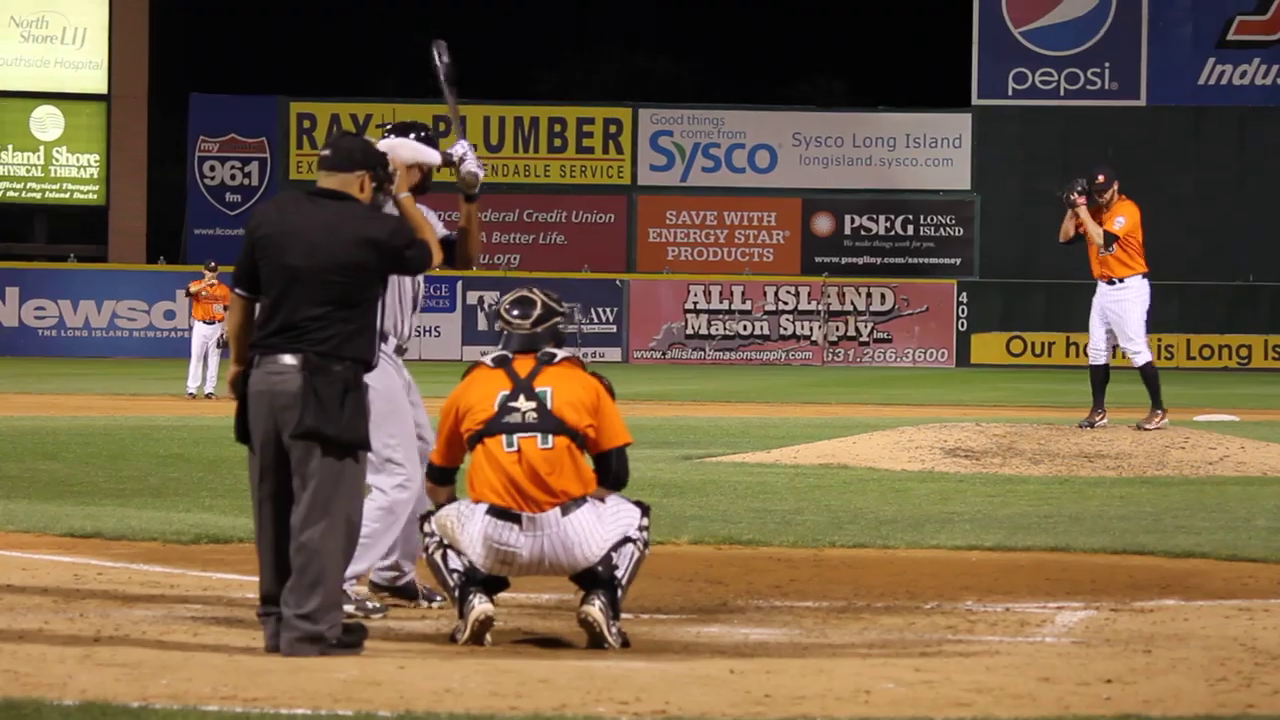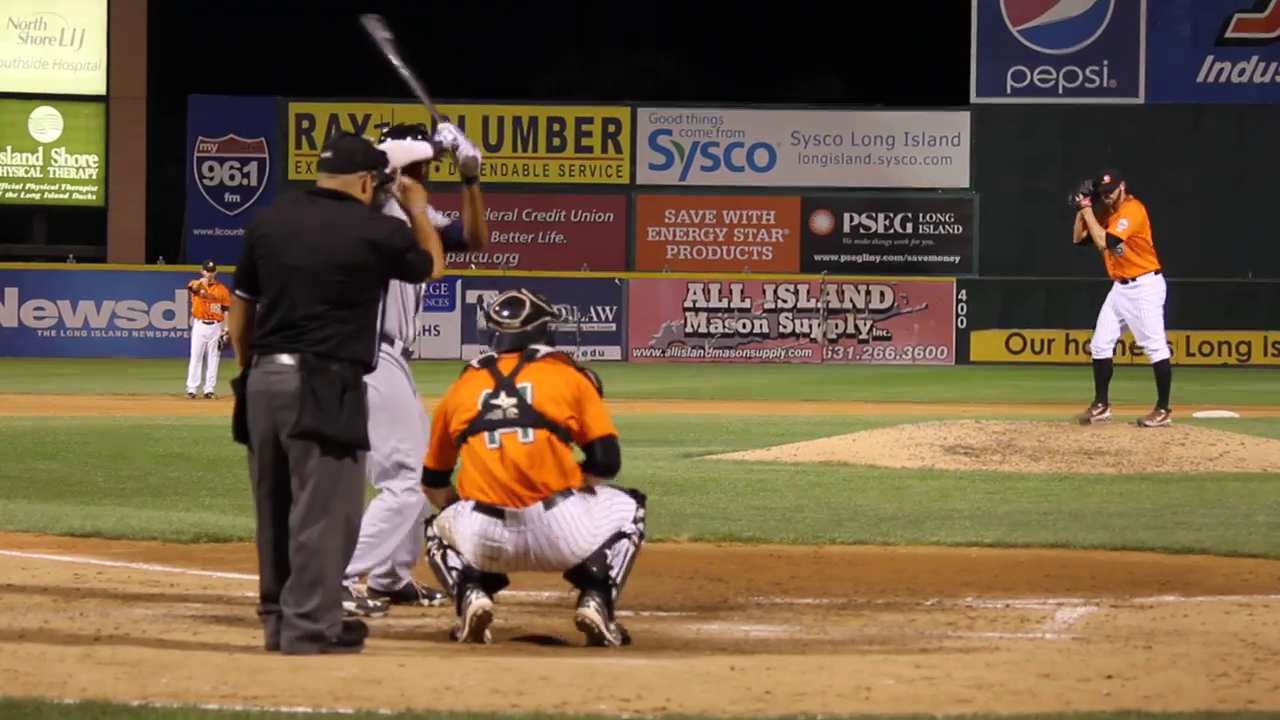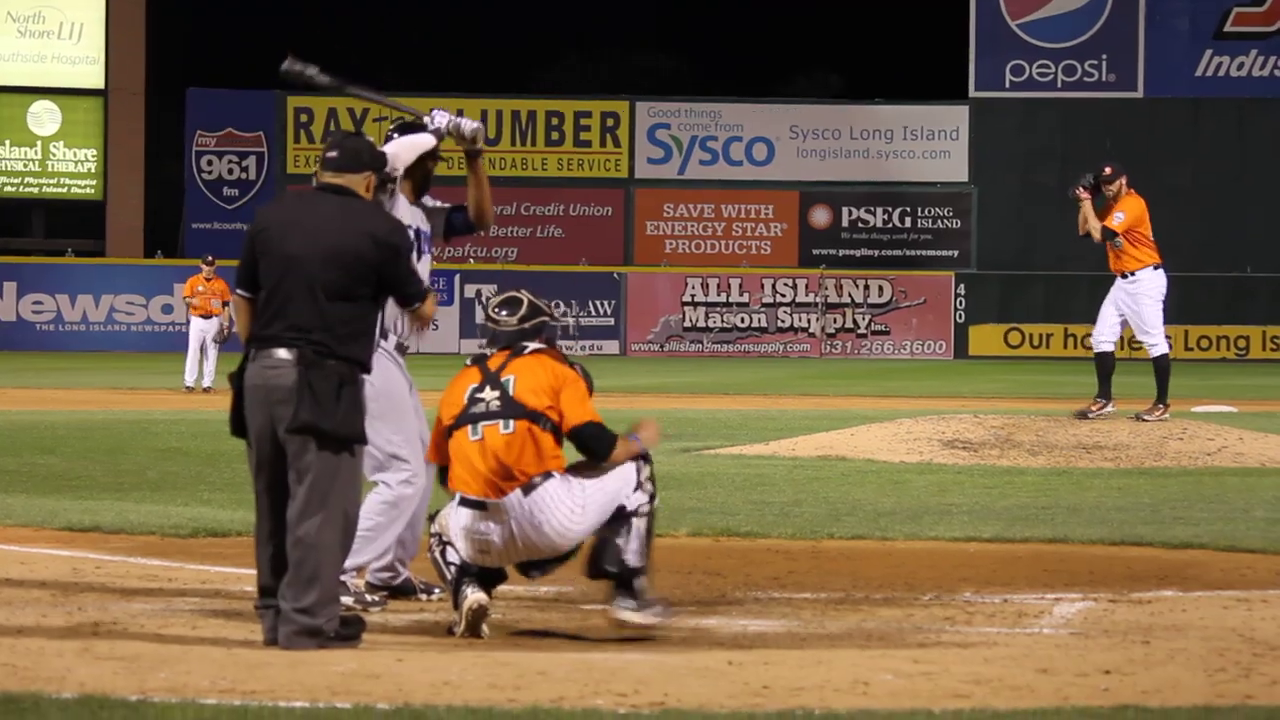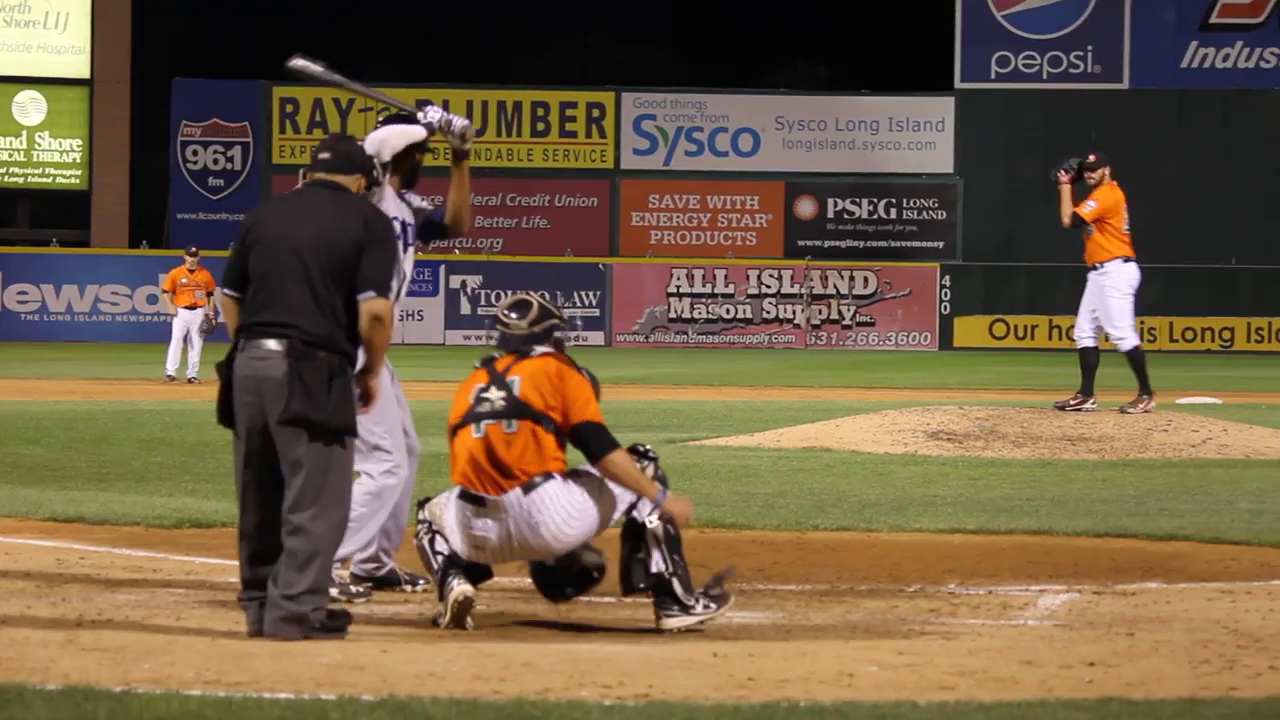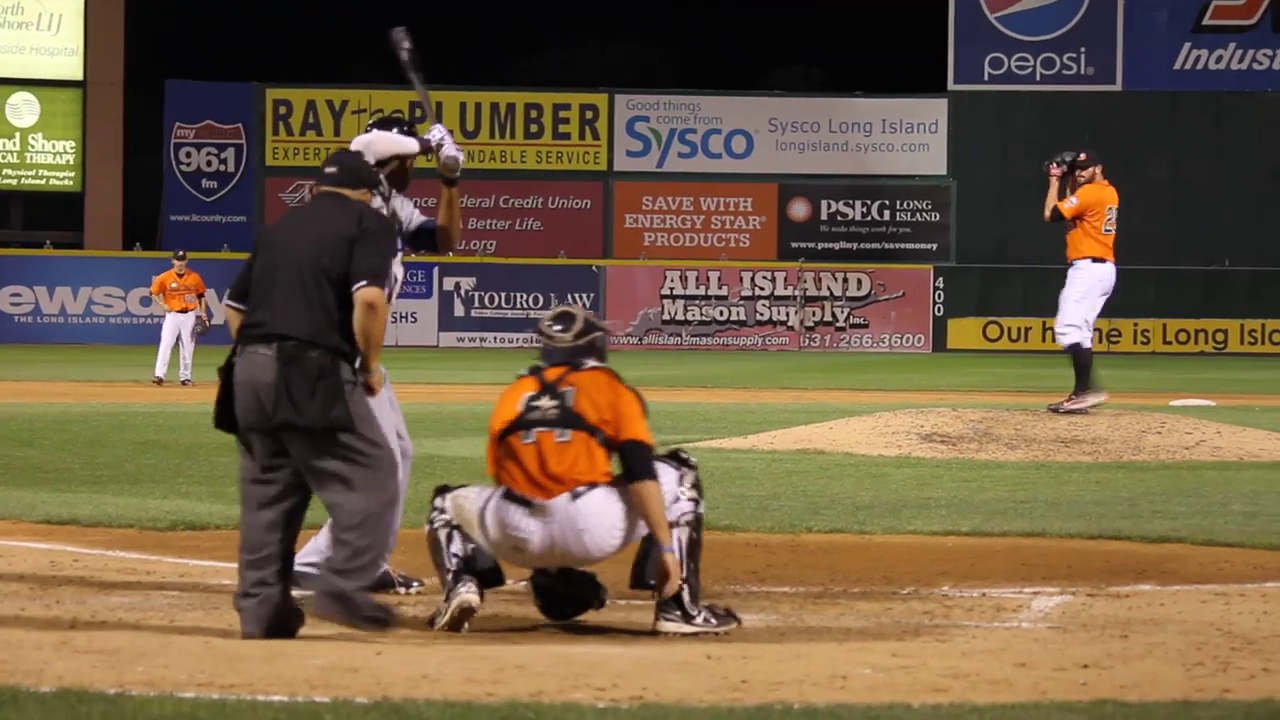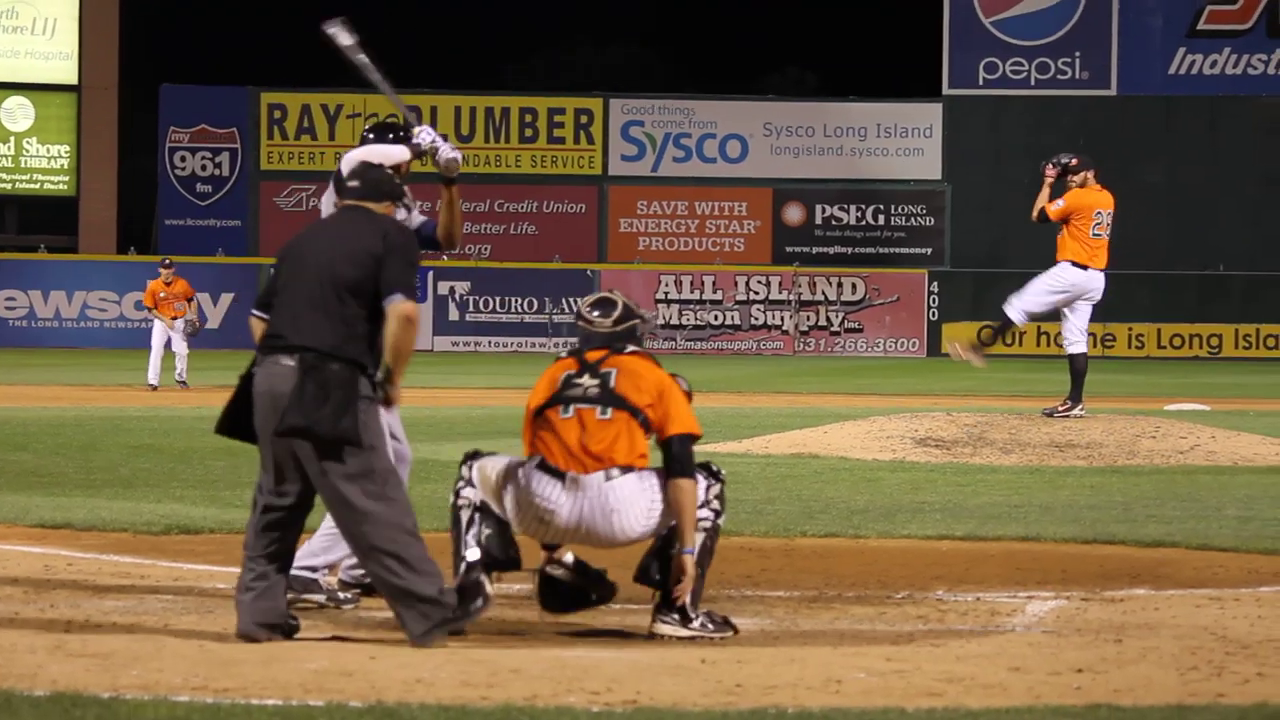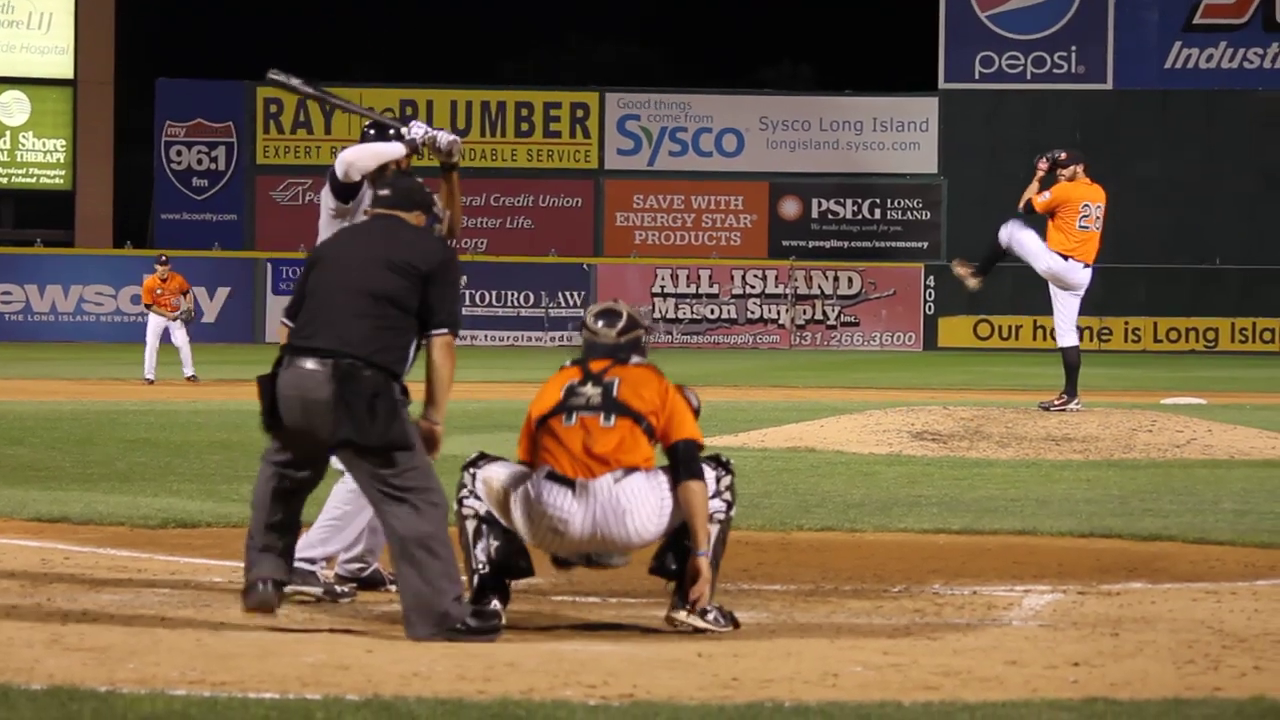
dt=0.2s
person 1, frame 1
left shoulder: (269, 216)
right shoulder: (378, 229)
left elbow: (241, 299)
right elbow: (429, 254)
left wrist: (238, 361)
right wrist: (403, 197)
left hip: (265, 378)
right hip: (328, 384)
left knee: (274, 506)
right knee: (324, 511)
left ankle: (277, 619)
right ankle: (310, 628)
person 1, frame 2
left shoulder: (269, 217)
right shoulder: (379, 231)
left elbow: (242, 301)
right elbow: (433, 265)
left wrist: (245, 362)
right wrist: (416, 208)
left hip: (264, 377)
right hip: (326, 384)
left knee: (275, 505)
right knee: (324, 510)
left ankle: (278, 618)
right ankle: (310, 626)
person 1, frame 3
left shoulder: (271, 215)
right shoulder: (381, 228)
left elbow: (244, 301)
right elbow: (422, 309)
right wrist: (424, 300)
left hip: (262, 372)
right hip: (324, 379)
left knee: (273, 501)
right knee: (322, 505)
left ankle: (276, 613)
right ankle: (308, 621)
person 1, frame 4
left shoulder: (264, 214)
right shoulder: (368, 219)
left elbow: (231, 298)
right elbow: (375, 310)
right wrist: (371, 373)
left hip: (250, 364)
right hip: (313, 371)
left knee: (259, 495)
right knee: (316, 499)
left ankle: (260, 604)
right ankle: (295, 609)
person 1, frame 5
left shoulder: (278, 225)
right shoulder: (371, 222)
left elbow: (236, 308)
right elbow: (370, 301)
right wrist: (370, 364)
left hip: (251, 368)
right hip: (313, 372)
left knee: (266, 494)
right knee: (371, 475)
left ankle: (261, 607)
right ankle: (343, 589)
person 1, frame 6
left shoulder: (302, 238)
right shoulder: (394, 235)
left elbow: (259, 320)
right elbow: (402, 314)
right wrist: (392, 379)
left hip: (270, 378)
right hip: (334, 385)
left knee: (278, 498)
right knee: (372, 501)
left ankle: (261, 607)
right ankle: (429, 611)
person 1, frame 7
left shoulder: (331, 244)
right shoulder: (434, 250)
left elbow: (290, 324)
right elbow: (442, 339)
right wrist: (433, 415)
left hip: (293, 379)
right hip: (360, 388)
left knee: (284, 473)
right knee: (415, 498)
left ankle: (265, 573)
right ankle: (439, 617)
person 2, frame 1
left shoulder: (420, 214)
left elbow: (464, 256)
right elbow: (384, 150)
left wrist: (469, 194)
right wrist: (440, 155)
left hip: (386, 355)
left knee: (423, 461)
right knee: (396, 478)
left ankle: (393, 569)
person 2, frame 2
left shoulder: (420, 215)
right shoulder: (373, 202)
left elbow: (474, 238)
right elbow: (381, 155)
left wrist: (470, 176)
right wrist: (436, 143)
left hip: (390, 358)
left knee: (423, 470)
right knee: (407, 479)
left ankle: (391, 577)
right ankle: (337, 581)
person 2, frame 3
left shoulder: (425, 213)
right shoulder: (376, 196)
left elbow: (480, 219)
right elbow: (389, 155)
left wrist: (473, 153)
right wrist: (434, 132)
left hip: (387, 353)
left knee: (420, 463)
right knee: (401, 474)
left ankle: (389, 572)
right ankle: (334, 575)
person 2, frame 4
left shoulder: (408, 206)
right shoulder: (365, 187)
left elbow: (455, 223)
right elbow: (376, 142)
left wrist: (460, 153)
right wrist: (423, 126)
left knee: (404, 453)
right knee: (384, 464)
left ankle: (373, 563)
person 2, frame 5
left shoulder: (398, 207)
left elbow: (444, 240)
right elbow: (364, 146)
left wrist: (449, 179)
right wrist: (421, 143)
left knee: (396, 454)
right ankle: (308, 569)
person 2, frame 6
left shoulder: (397, 210)
left elbow: (447, 238)
right elbow: (356, 161)
left wrist: (449, 179)
right wrist: (414, 146)
left knee: (395, 457)
left ankle: (361, 569)
right ankle: (304, 572)
person 2, frame 7
right shoulder: (347, 191)
right elbow: (349, 161)
left wrist: (448, 168)
right wrist: (409, 143)
left ankle: (358, 563)
right ankle: (302, 564)
person 3, frame 1
left shoulder: (470, 385)
right shoulder: (585, 381)
left elbow: (437, 487)
right elbow: (615, 475)
left wrist: (467, 518)
left hip: (494, 539)
right hip: (572, 538)
left knee: (436, 525)
right knee: (634, 517)
left ankle: (473, 600)
right ankle: (602, 600)
person 3, frame 2
left shoulder: (461, 386)
right shoulder: (568, 375)
left elbow: (434, 485)
right elbow: (606, 462)
left hip: (486, 537)
right hip: (562, 531)
left knee: (440, 529)
right knee: (630, 508)
left ankle: (471, 596)
right ankle: (597, 600)
person 3, frame 3
left shoulder: (458, 384)
right shoulder: (554, 368)
left elbow: (448, 475)
right elbow: (599, 448)
right wrist: (639, 441)
left hip: (481, 533)
right hip: (551, 514)
left knee: (444, 528)
right knee: (632, 471)
left ankle: (469, 590)
right ankle: (629, 595)
person 3, frame 4
left shoulder: (471, 383)
right shoulder: (560, 371)
right elbow: (599, 447)
right wrist: (661, 499)
left hip: (481, 531)
right hip: (548, 513)
left knee: (431, 516)
right knee: (639, 467)
left ankle: (454, 581)
right ankle: (676, 603)
person 3, frame 5
left shoulder: (515, 393)
right shoulder: (609, 387)
right elbow: (639, 472)
left wrist: (542, 561)
right wrist: (667, 549)
left hip: (519, 530)
right hip: (591, 525)
left knee: (446, 505)
right knee: (679, 474)
left ankle: (463, 586)
right ankle: (679, 609)
person 3, frame 6
left shoulder: (552, 374)
right shoulder: (655, 376)
right elbow: (680, 467)
left wrist: (553, 553)
right wrist: (687, 549)
left hip: (545, 503)
right hip: (617, 509)
left knee: (475, 474)
right knee: (706, 485)
right ankle: (677, 612)
person 3, frame 7
left shoulder: (555, 383)
right shoulder: (657, 385)
left elbow: (532, 467)
right elbow: (688, 471)
right wrist: (701, 551)
left hip: (554, 514)
right hip: (625, 512)
left knee: (479, 479)
right knee: (716, 478)
left ankle: (488, 600)
right ankle: (691, 603)
person 4, frame 1
left shoulder: (1128, 210)
right shoulder: (1093, 211)
left elbow: (1101, 239)
right elbow: (1065, 237)
left wrist: (1083, 208)
right wrist: (1073, 208)
left hip: (1130, 288)
right hip: (1104, 289)
left knee: (1136, 349)
right knee: (1097, 351)
left ankle: (1158, 410)
right ankle: (1099, 409)
person 4, frame 2
left shoulder: (1133, 210)
right shoulder: (1105, 212)
left elbow: (1104, 242)
right elbow: (1079, 238)
left wrist: (1088, 211)
right wrist: (1082, 210)
left hip: (1145, 286)
right hip: (1120, 287)
left knee: (1155, 345)
right knee: (1101, 344)
left ankle: (1163, 409)
right ankle: (1101, 404)
person 4, frame 3
left shoulder: (1132, 205)
right shoulder: (1113, 206)
left elbow: (1099, 235)
right elbow: (1084, 231)
left wrist: (1087, 202)
right wrist: (1084, 203)
left hip: (1145, 280)
right hip: (1123, 282)
left knee: (1154, 340)
right knee: (1102, 337)
left ankle: (1162, 404)
right ankle: (1103, 399)
person 4, frame 4
left shoulder: (1107, 195)
right shoulder: (1100, 195)
left elbow: (1069, 221)
right elbow: (1072, 217)
left wrist: (1065, 188)
right wrist: (1067, 187)
left hip: (1117, 272)
right hip: (1100, 274)
left knee: (1122, 333)
right knee: (1084, 332)
left ankle: (1145, 393)
right ankle: (1086, 395)
person 4, frame 5
left shoulder: (1089, 192)
right shoulder: (1108, 192)
left elbow: (1050, 215)
right elbow: (1068, 208)
left wrist: (1054, 181)
right wrist: (1065, 180)
left hip: (1088, 270)
right hip: (1101, 269)
left knee: (1067, 329)
right knee: (1079, 332)
left ankle: (1090, 388)
right ankle: (1080, 394)
person 4, frame 6
left shoulder: (1077, 197)
right shoulder: (1107, 198)
left elbow: (1037, 215)
left wrist: (1048, 183)
right wrist: (1053, 181)
left hip: (1071, 273)
right hip: (1095, 279)
left knee: (1018, 305)
right knee: (1076, 338)
left ankle: (978, 348)
right ankle: (1074, 401)
person 4, frame 7
left shoulder: (1065, 189)
right shoulder: (1099, 193)
left elbow: (1024, 207)
left wrist: (1038, 177)
right wrist: (1056, 176)
left hip: (1057, 263)
right hip: (1082, 272)
left knee: (1011, 229)
right knee: (1066, 331)
left ankle: (976, 274)
right ankle: (1070, 395)
